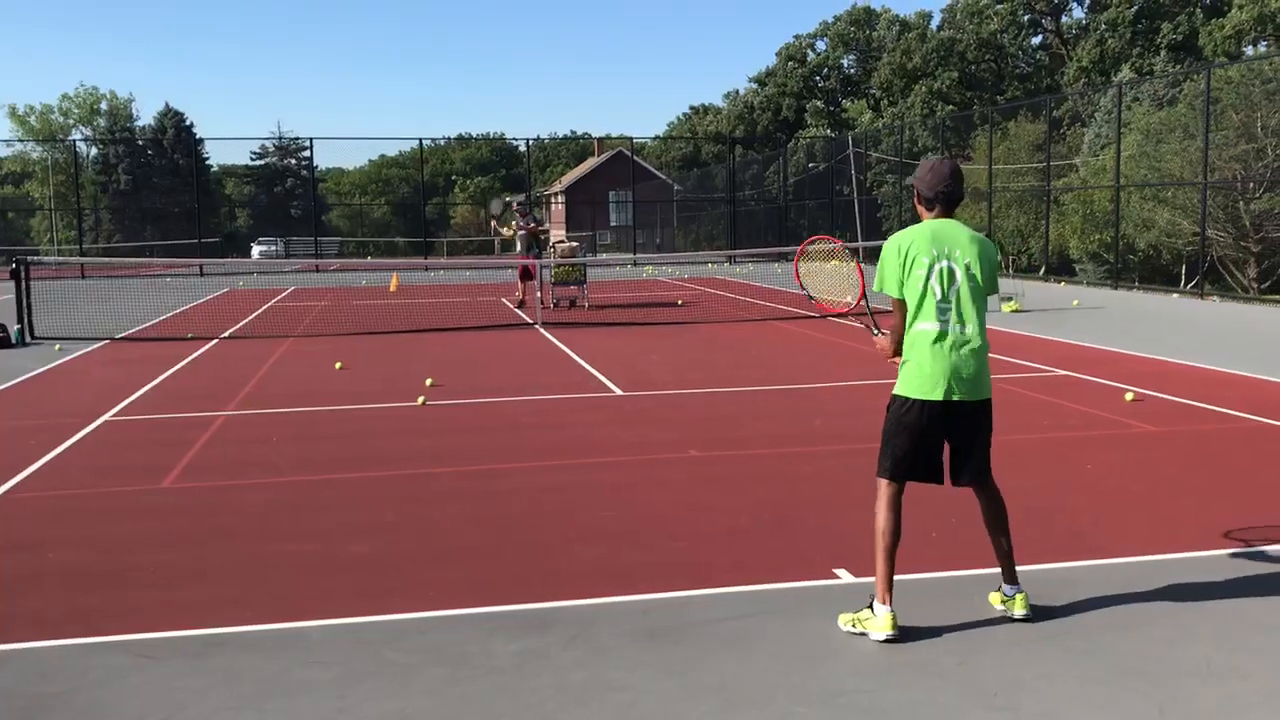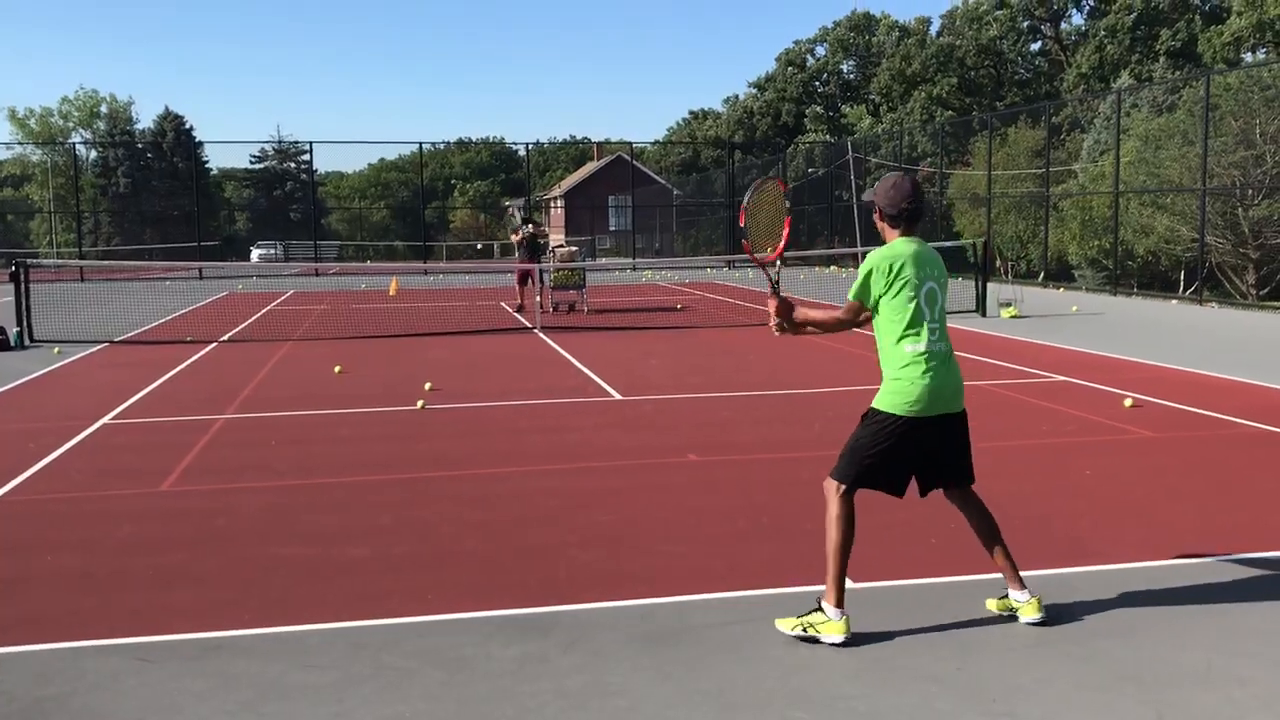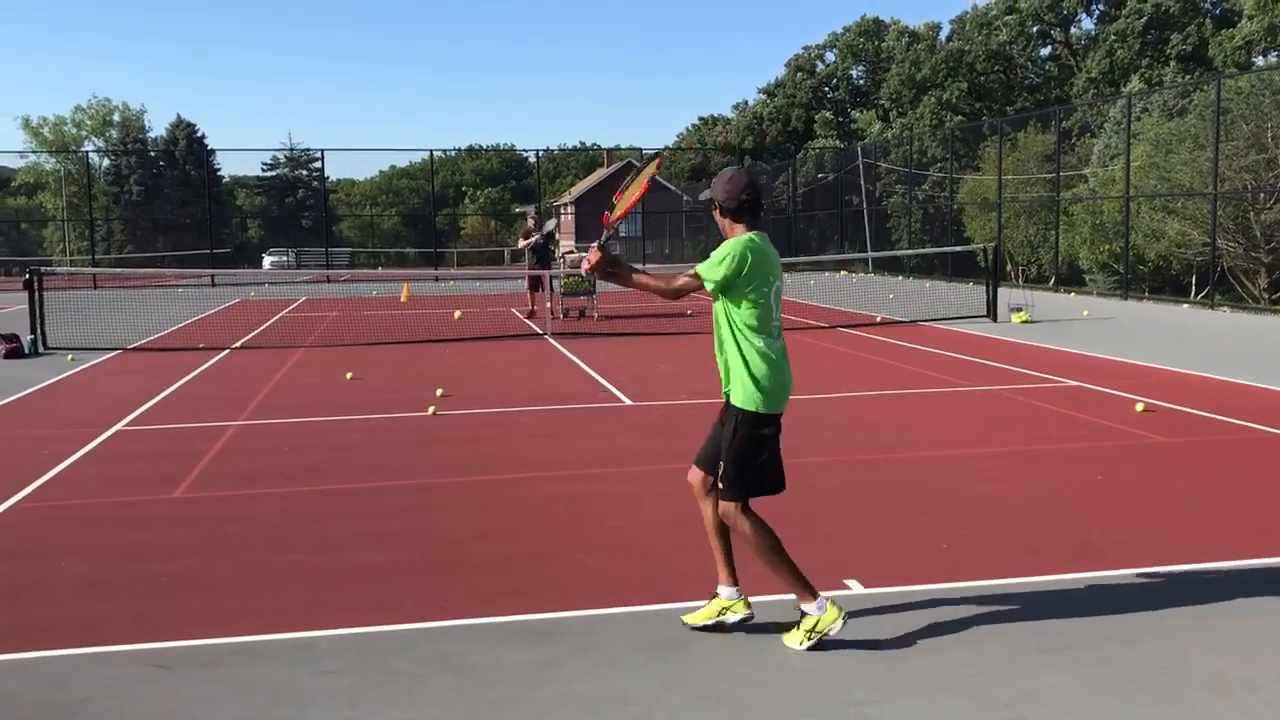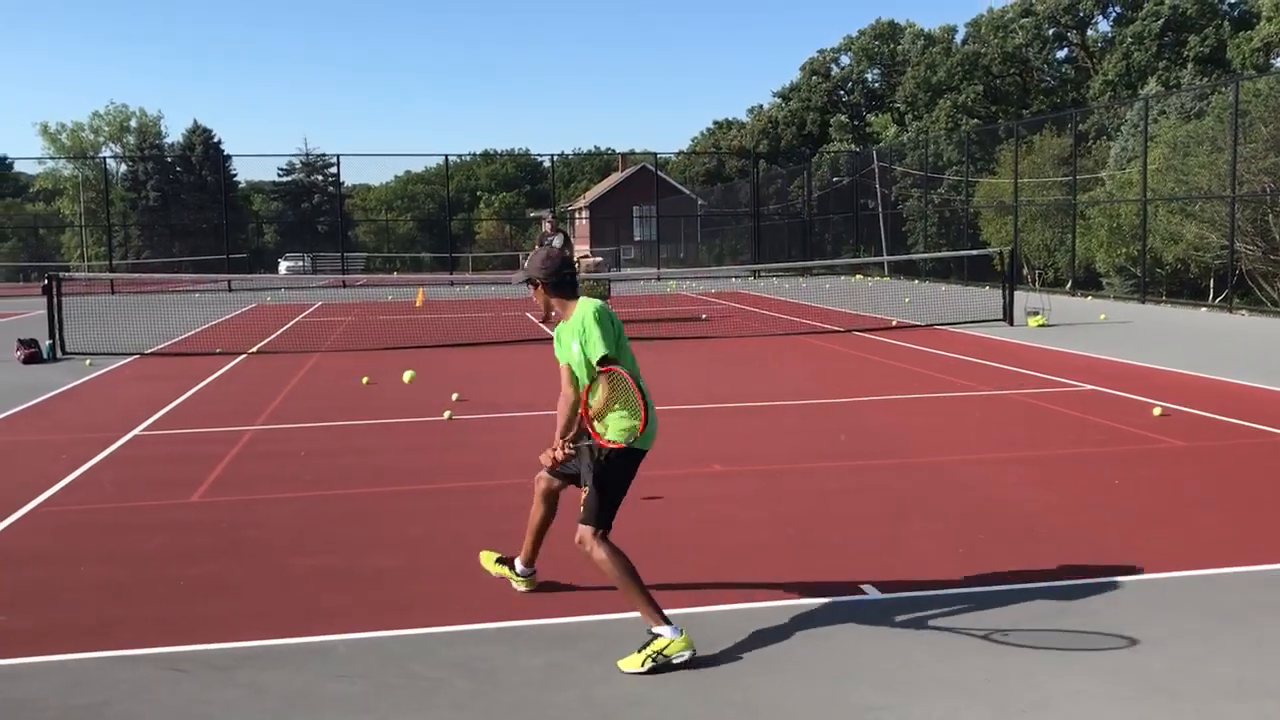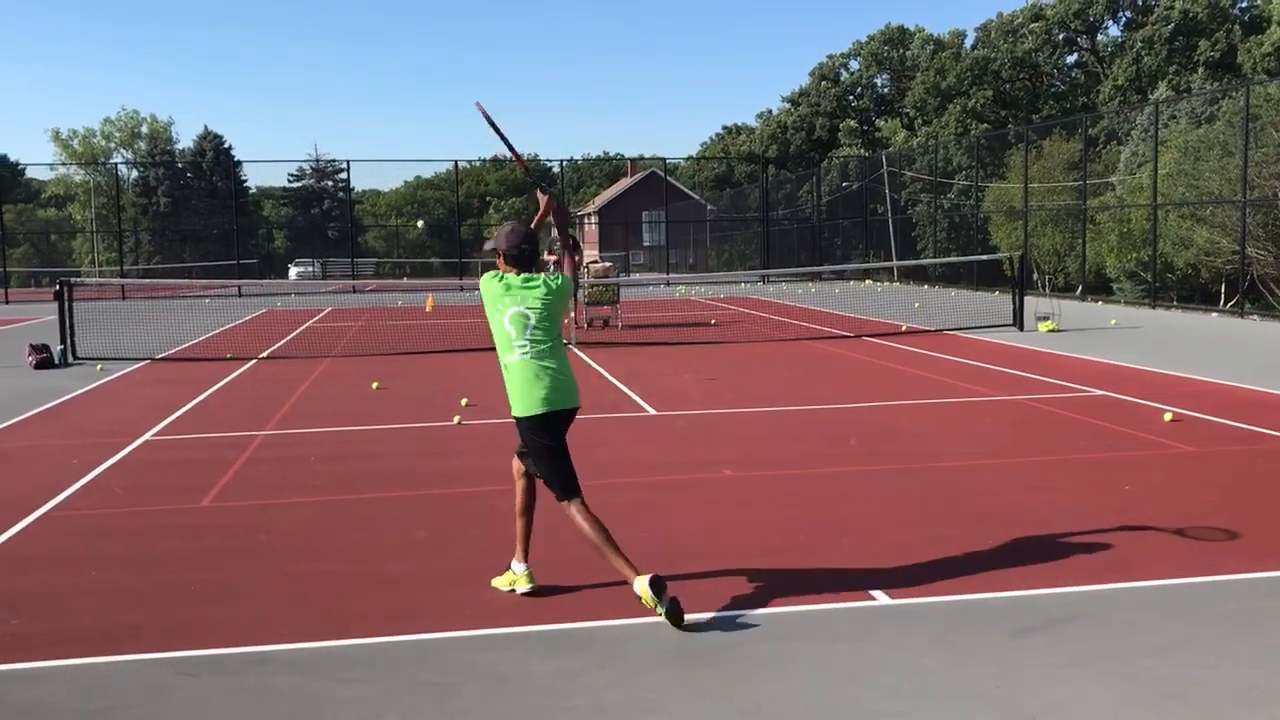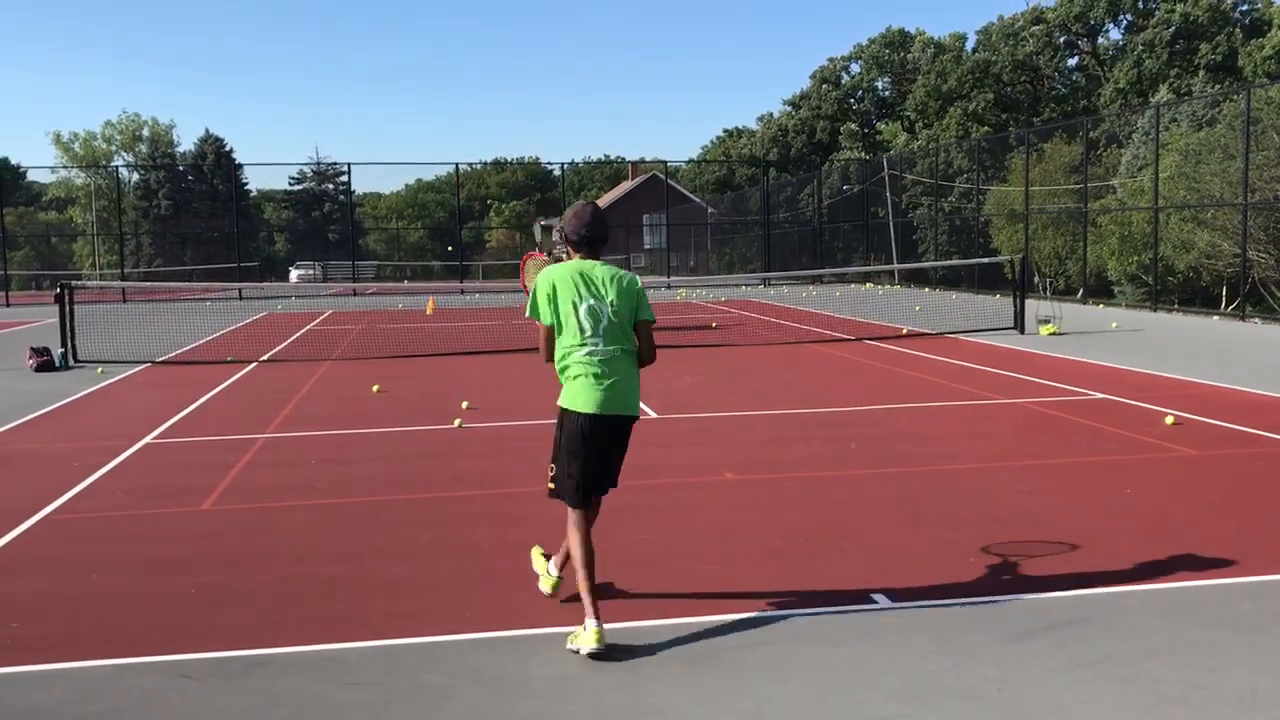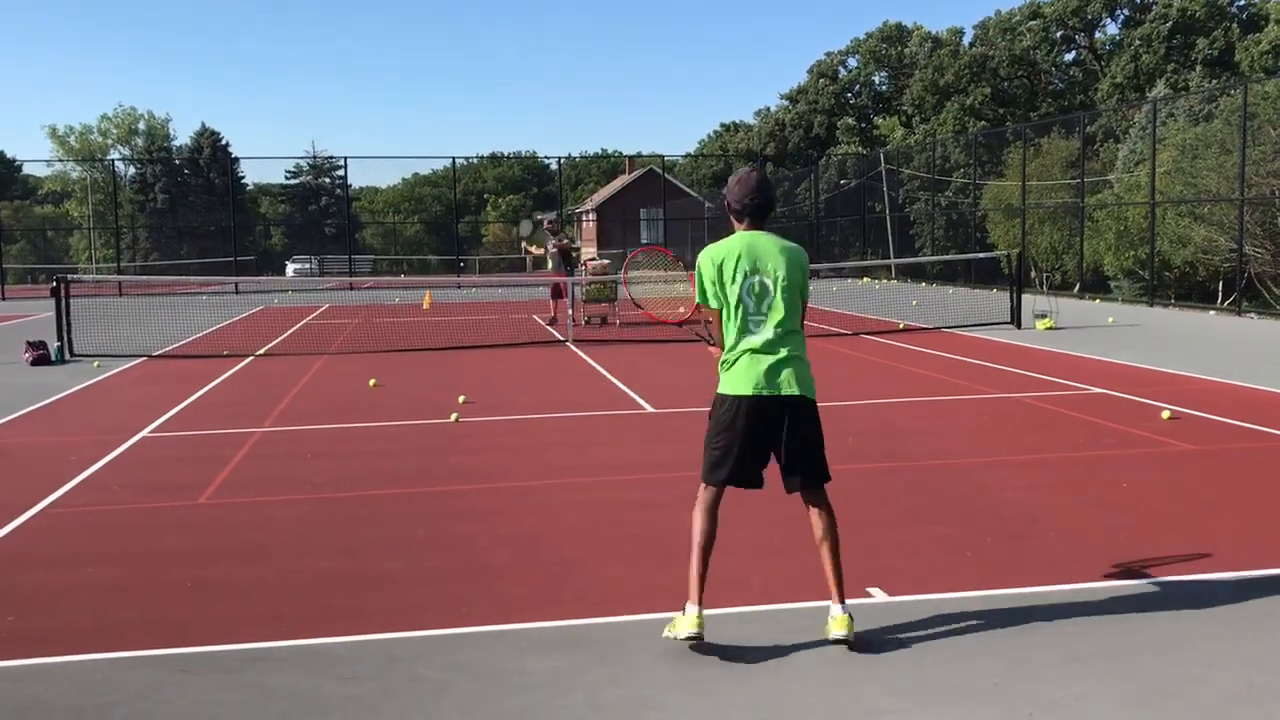
dt=0.5s
person 1, frame 1
left shoulder: (900, 243)
right shoulder: (983, 246)
left elbow: (901, 319)
right elbow: (973, 310)
left wrist: (892, 346)
left hip: (921, 383)
right hip: (973, 382)
left knee: (889, 486)
right knee: (980, 481)
left ankle: (881, 609)
right ankle: (1013, 590)
person 1, frame 2
left shoulder: (881, 260)
right shoulder: (933, 258)
left elbow: (847, 316)
left wrist: (794, 314)
right wrist: (804, 322)
left hip: (903, 398)
right hip: (947, 396)
left knee: (838, 487)
right knee: (961, 491)
left ankle: (831, 612)
right ankle: (1021, 595)
person 1, frame 3
left shoulder: (739, 250)
right shoulder: (757, 248)
left elbow: (675, 288)
right elbow: (687, 285)
left wrist: (613, 270)
right wrist: (620, 270)
left hip: (753, 394)
right hip: (750, 391)
left knee: (731, 506)
right knee: (701, 481)
left ankle: (816, 607)
right ankle: (731, 597)
person 1, frame 4
left shoulder: (590, 315)
right shoulder: (564, 329)
right elbow: (569, 397)
left wrist: (573, 437)
right wrist: (559, 441)
left knee: (589, 535)
right knee: (546, 482)
left ankle: (669, 636)
right ankle: (523, 568)
person 1, frame 5
left shoulder: (490, 285)
right shoulder: (555, 284)
left elbow: (509, 268)
right elbow: (571, 263)
left wrist: (538, 218)
right wrist: (558, 218)
left hip: (533, 404)
right hip: (564, 397)
left knee: (570, 502)
right knee: (521, 468)
left ankle: (641, 582)
right ankle: (520, 570)
person 1, frame 6
left shoulder: (551, 278)
right shoulder: (629, 282)
left elbow: (546, 352)
right elbow: (647, 353)
left hip: (582, 402)
right hip: (625, 404)
left knee: (577, 510)
right knee: (588, 494)
left ankle: (591, 625)
right ankle: (555, 568)
person 1, frame 7
left shoulder: (711, 256)
right shoulder: (796, 256)
left elbow: (716, 325)
left hip: (740, 387)
right hip: (795, 386)
left knee: (708, 493)
right knee: (813, 494)
left ankle: (693, 612)
right ankle: (839, 611)
